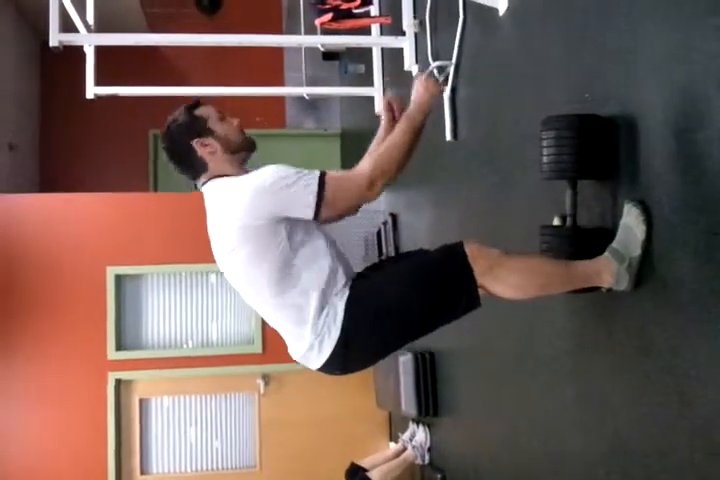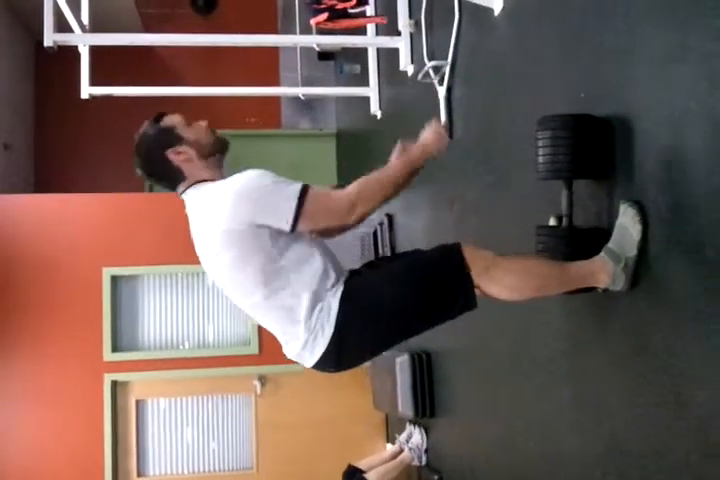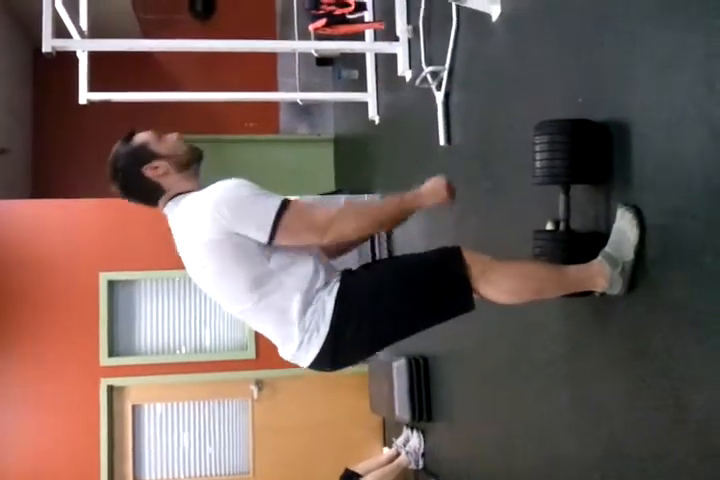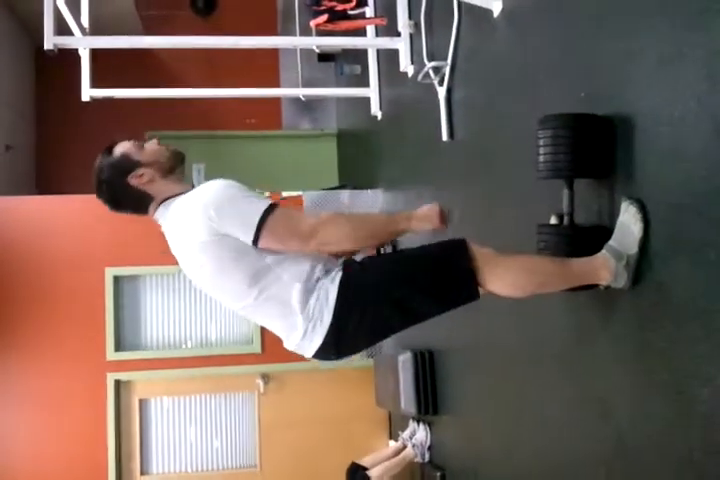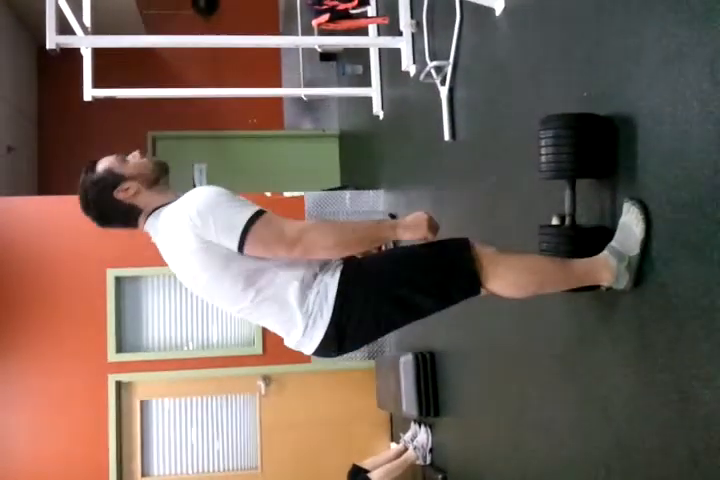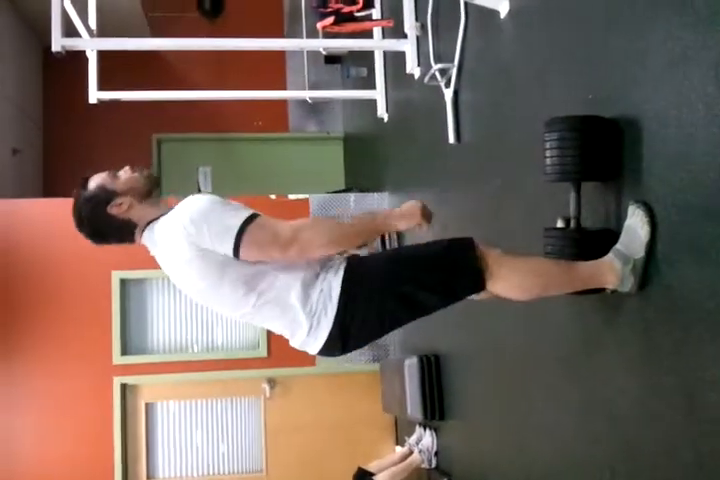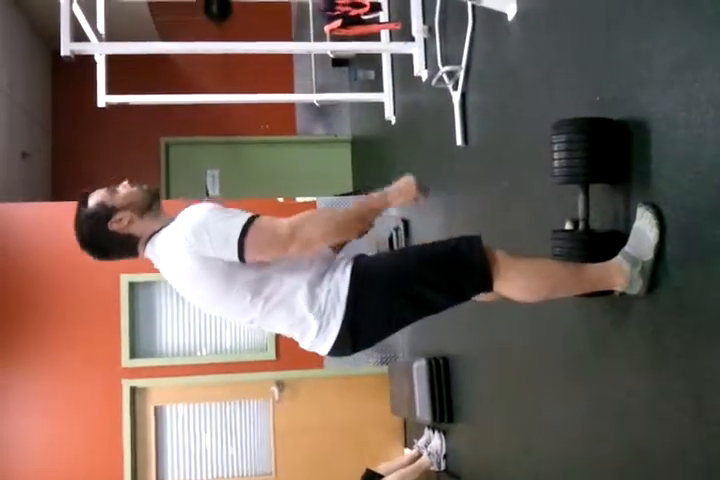
dt=0.1s
person 1, frame 1
left shoulder: (230, 203)
right shoulder: (261, 187)
left elbow: (345, 193)
right elbow: (365, 183)
left wrist: (388, 129)
right wrist: (420, 107)
left hip: (331, 337)
right hip: (346, 328)
left knee: (468, 265)
right knee: (481, 259)
left ankle: (587, 271)
right ankle: (609, 270)
person 1, frame 2
left shoulder: (212, 209)
right shoulder: (241, 191)
left elbow: (328, 217)
right elbow: (349, 206)
left wrist: (391, 168)
right wrist: (420, 153)
left hip: (324, 326)
right hip: (334, 328)
left knee: (458, 273)
right knee: (473, 264)
left ankle: (571, 276)
right ankle: (603, 269)
person 1, frame 3
left shoulder: (192, 222)
right shoulder: (223, 199)
left elbow: (312, 244)
right elbow: (328, 227)
left wrist: (387, 213)
right wrist: (417, 199)
left hip: (321, 334)
right hip: (333, 323)
left knee: (462, 271)
right knee: (475, 267)
left ankle: (570, 276)
right ankle: (600, 274)
person 1, frame 4
left shoulder: (184, 222)
right shoulder: (210, 200)
right elbow: (312, 233)
left wrist: (387, 223)
right wrist: (408, 219)
left hip: (321, 320)
right hip: (334, 314)
left knee: (465, 268)
right knee: (477, 261)
left ankle: (566, 274)
right ankle: (603, 268)
person 1, frame 5
left shoulder: (173, 234)
right shoulder: (198, 207)
right elbow: (300, 242)
left wrist: (367, 234)
right wrist: (398, 228)
left hip: (323, 321)
right hip: (337, 307)
left knee: (466, 266)
right knee: (481, 261)
left ankle: (574, 271)
right ankle: (606, 267)
person 1, frame 6
left shoulder: (170, 242)
right shoulder: (191, 215)
right elbow: (293, 242)
left wrist: (355, 232)
right wrist: (390, 217)
left hip: (324, 319)
right hip: (339, 306)
left knee: (468, 271)
right knee: (485, 262)
left ankle: (573, 277)
right ankle: (609, 270)
person 1, frame 7
left shoulder: (176, 258)
right shoulder: (191, 227)
right elbow: (293, 237)
left wrist: (341, 232)
right wrist: (386, 199)
left hip: (334, 318)
right hip: (349, 301)
left knee: (470, 274)
right knee: (492, 265)
left ankle: (582, 281)
right ankle: (619, 273)
